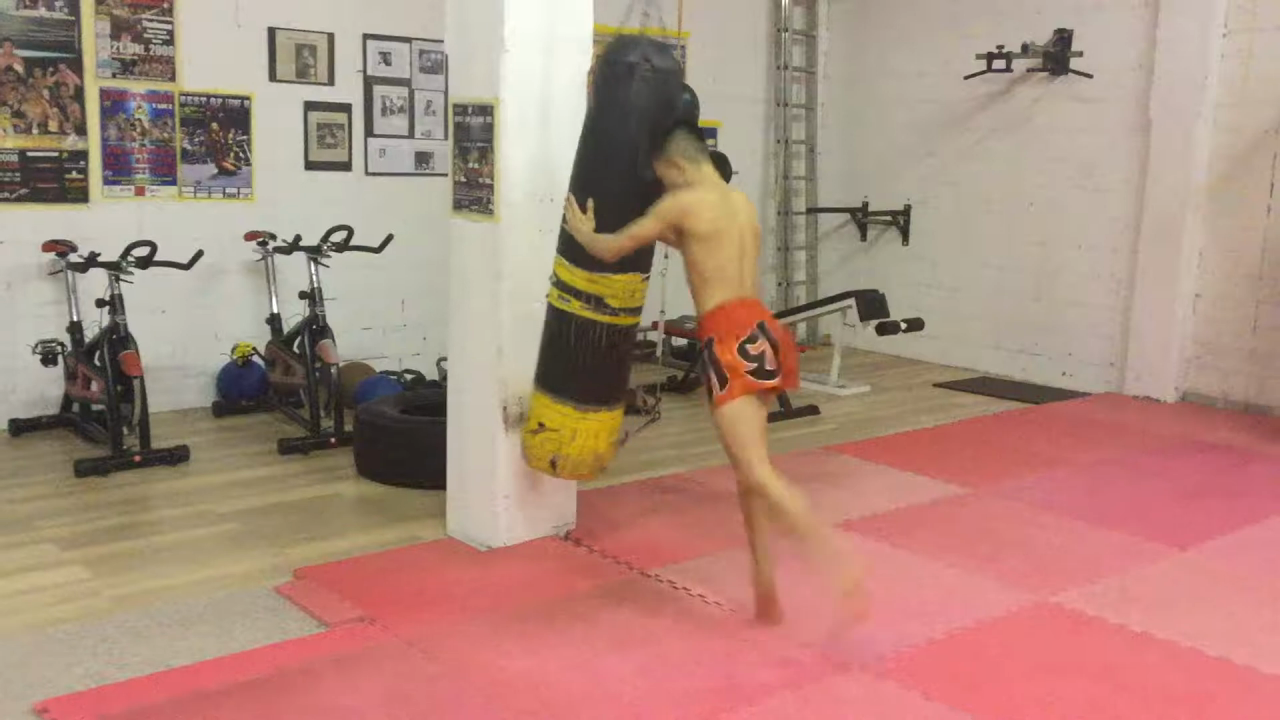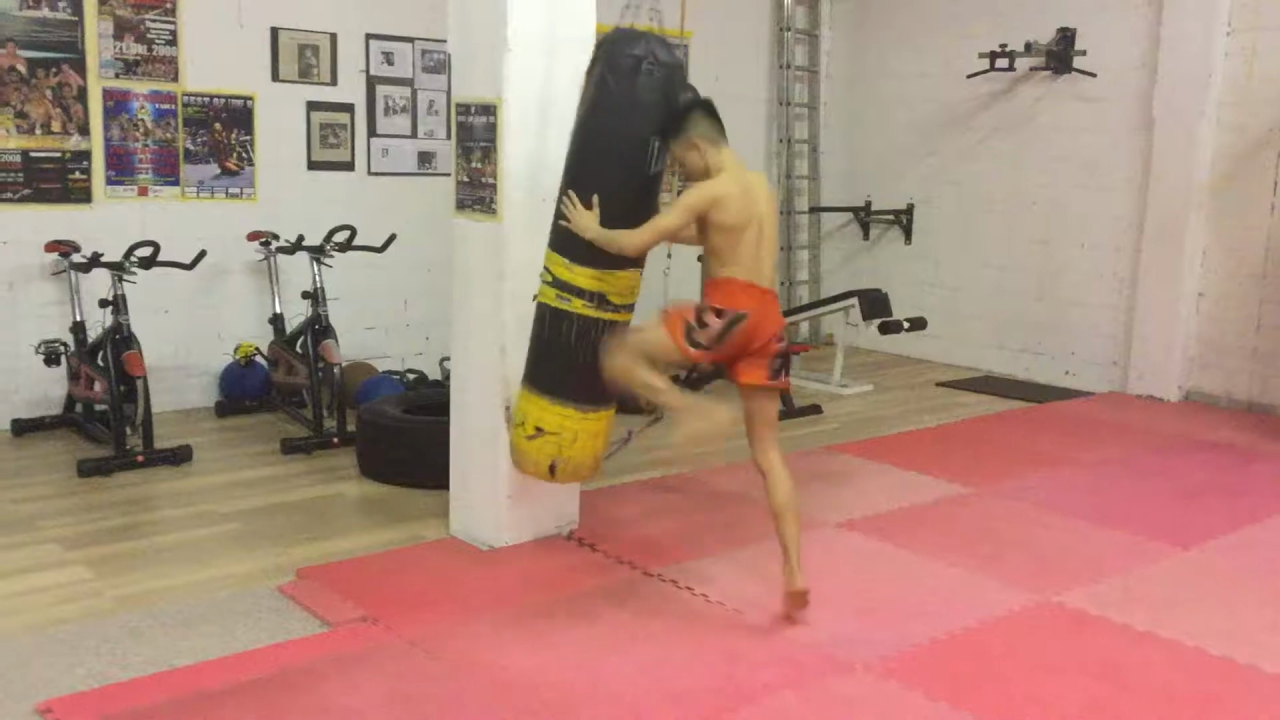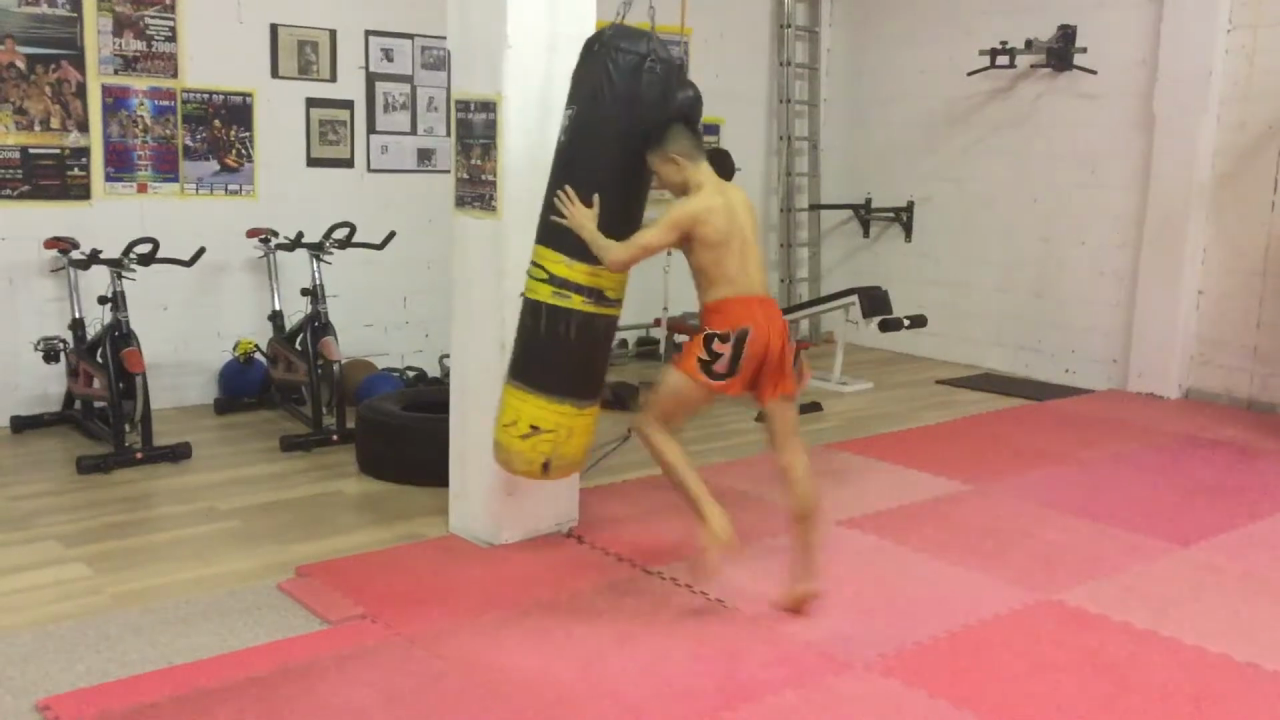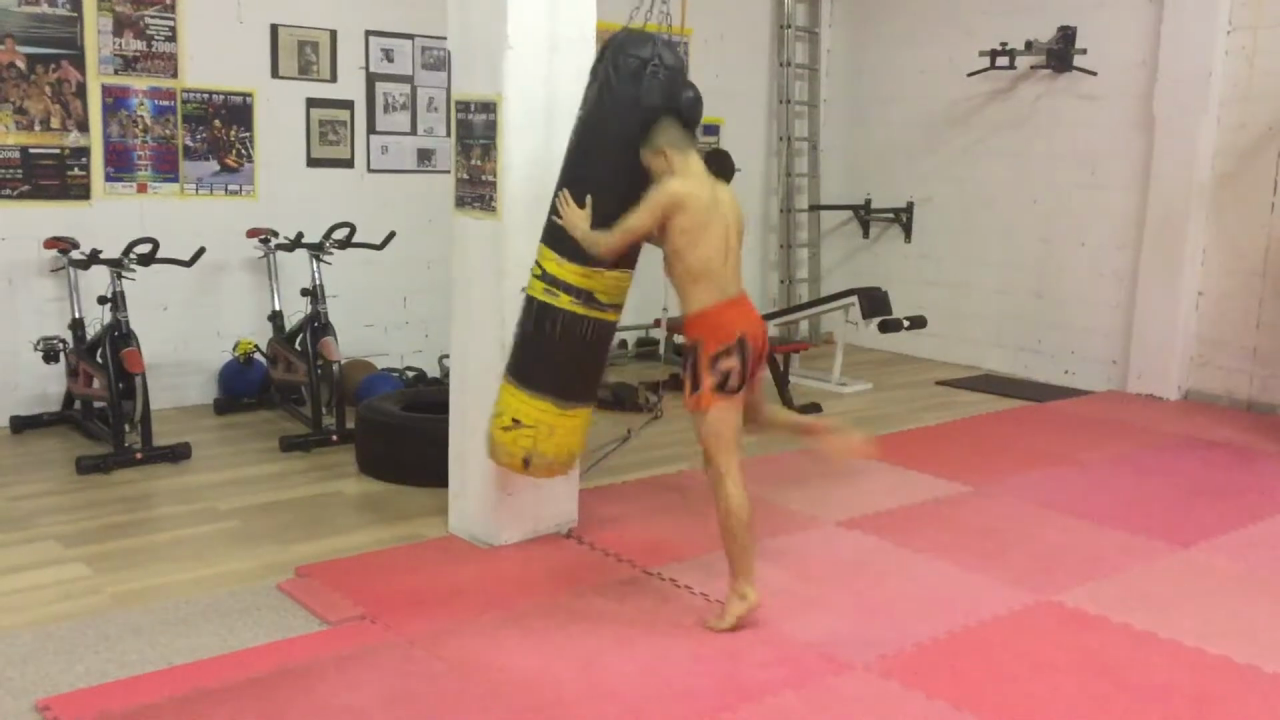
dt=0.3s
person 1, frame 1
left shoulder: (683, 203)
right shoulder: (742, 203)
left elbow: (610, 251)
left wrist: (582, 229)
right wrist: (667, 235)
left hip: (734, 338)
right hip: (760, 330)
left knee: (756, 471)
right knee: (751, 469)
left ankle: (840, 567)
right ankle: (764, 584)
person 1, frame 2
left shoulder: (710, 191)
right shoulder: (761, 186)
left elbow: (635, 244)
left wrist: (591, 230)
right wrist: (674, 228)
left hip: (730, 312)
right hip: (770, 322)
left knee: (616, 358)
right knee: (768, 454)
left ankle: (696, 411)
right ankle: (794, 574)
person 1, frame 3
left shoulder: (692, 207)
right shoulder: (738, 198)
left elbow: (619, 258)
left wrist: (585, 228)
left hip: (732, 331)
right hip: (773, 327)
left knee: (651, 424)
right knee: (789, 455)
left ankle: (715, 522)
right ankle: (805, 574)
person 1, frame 4
left shoulder: (670, 192)
right shoulder: (723, 197)
left elbow: (606, 249)
left wrist: (579, 227)
right wrist: (655, 232)
left hip: (719, 337)
right hip: (746, 322)
left knee: (723, 471)
right knee: (750, 415)
left ankle: (741, 593)
right ankle: (826, 432)
